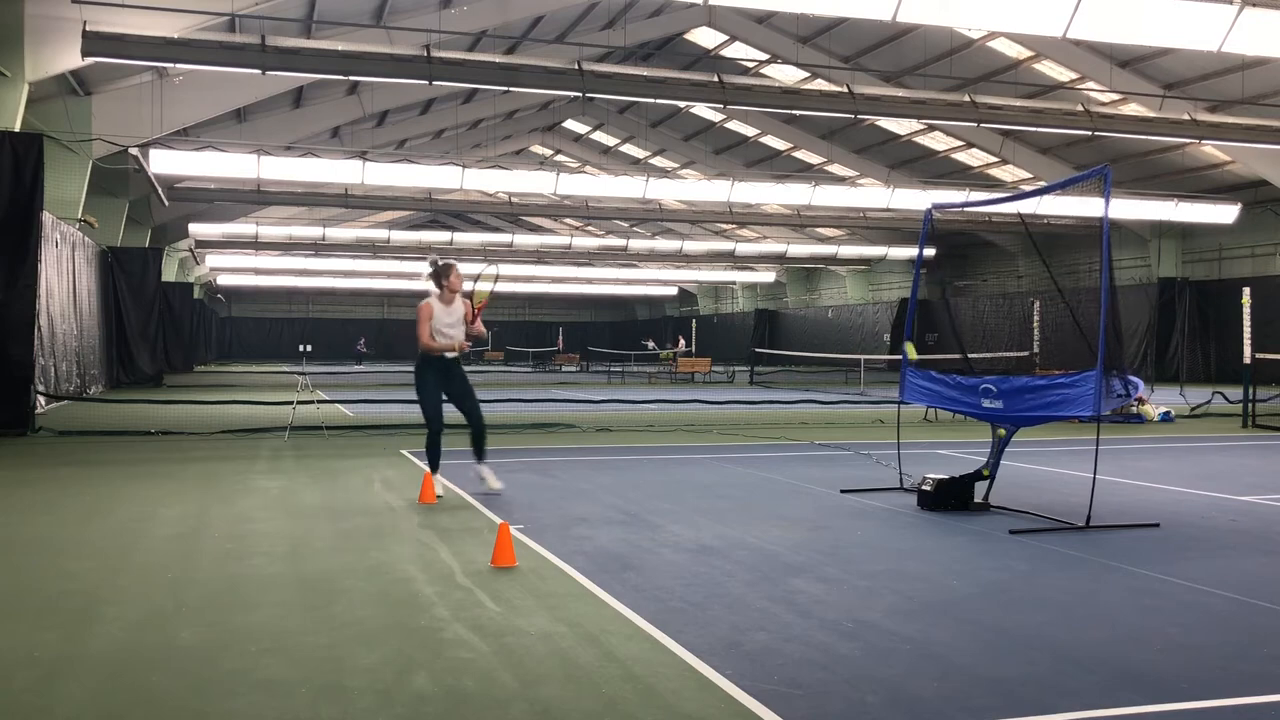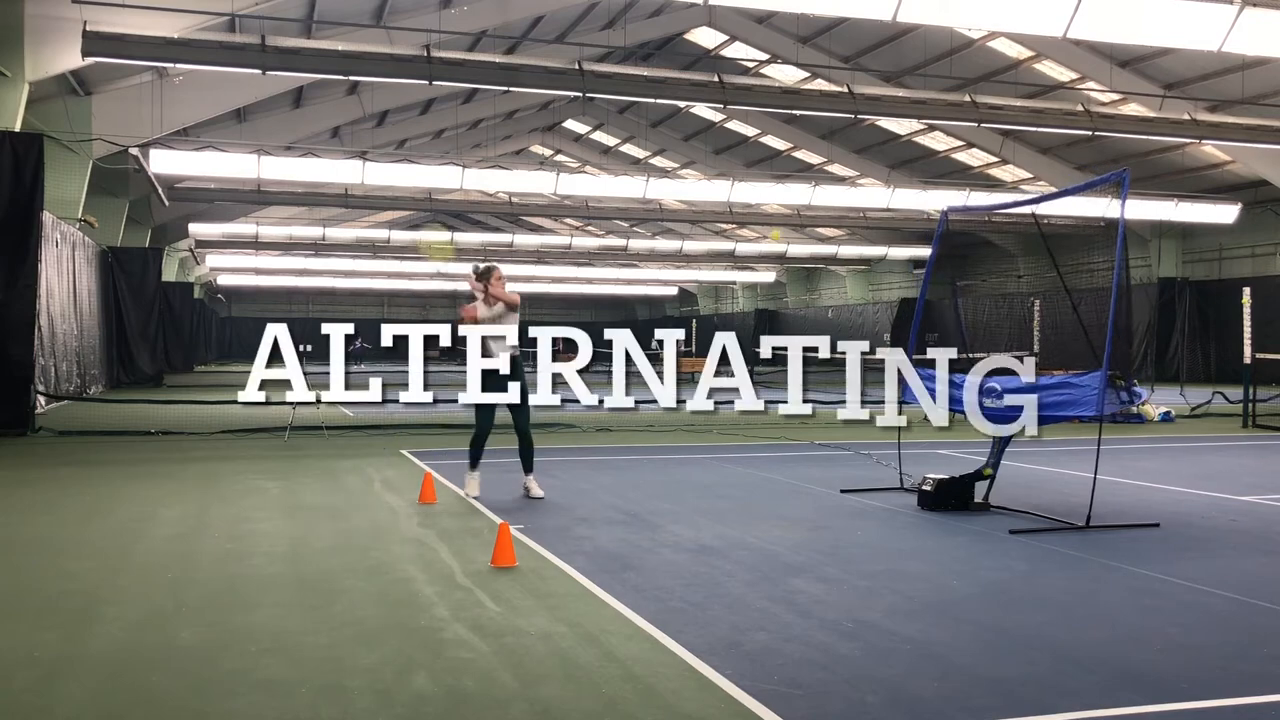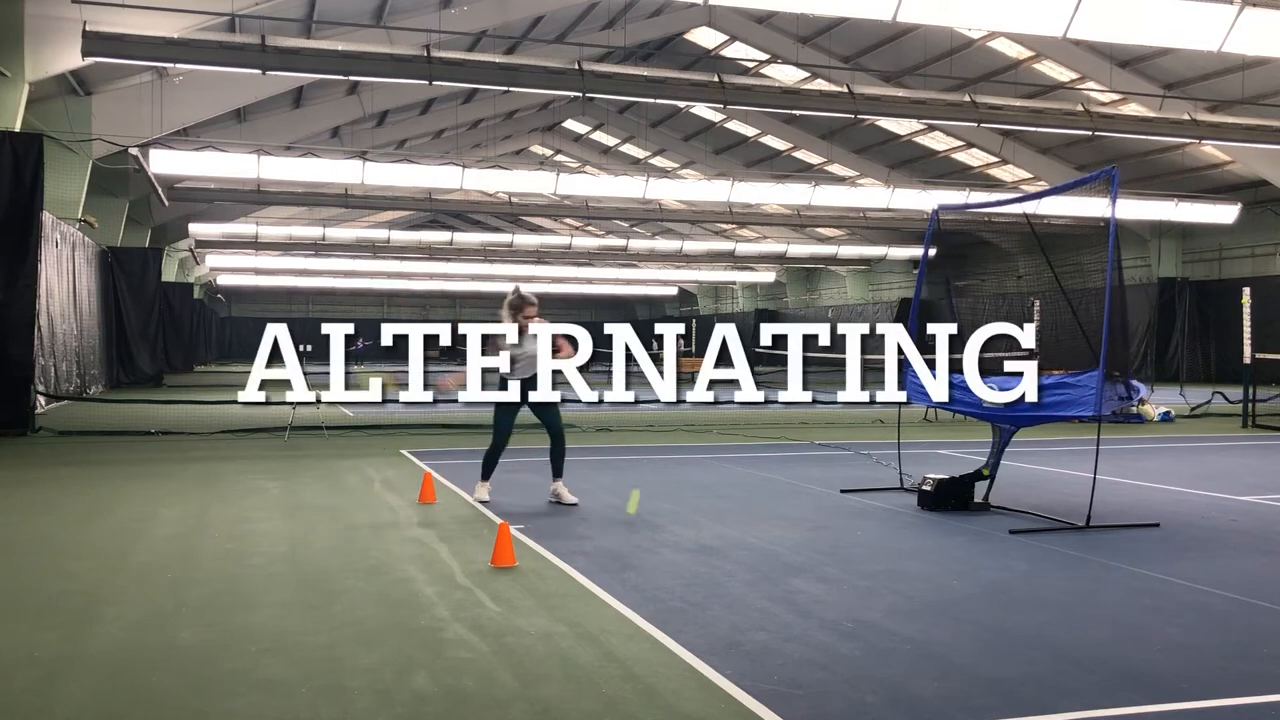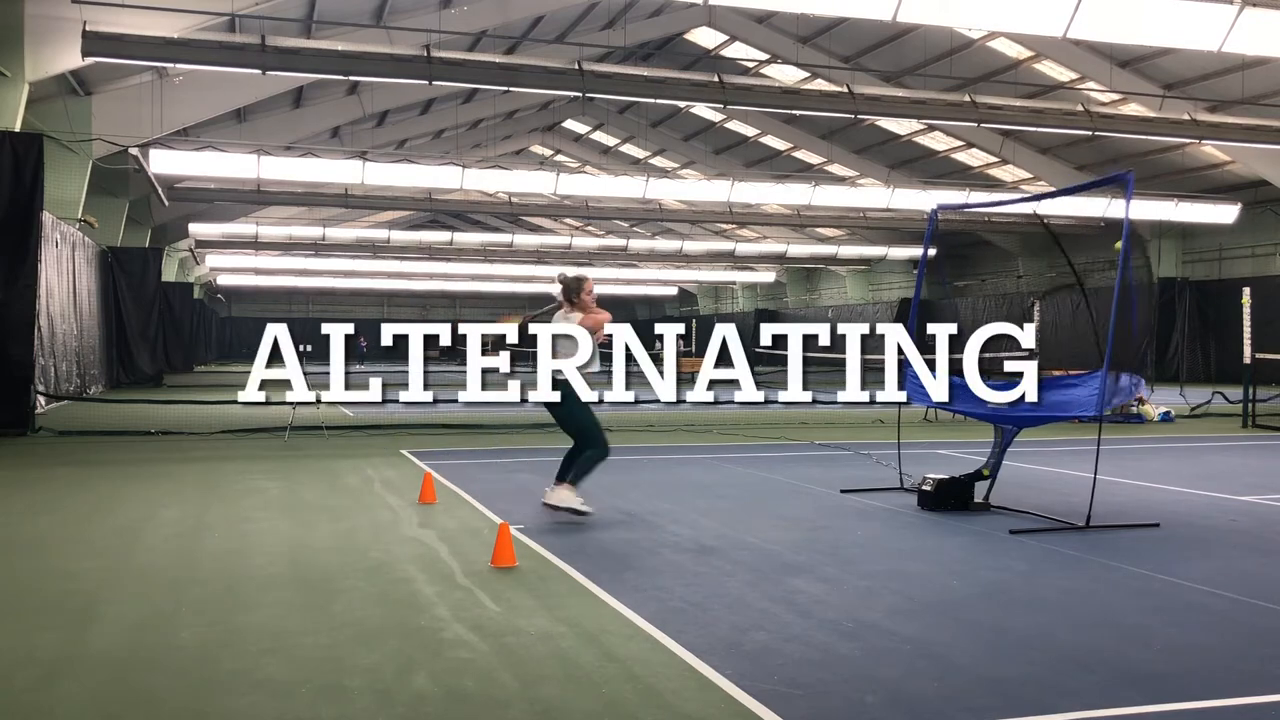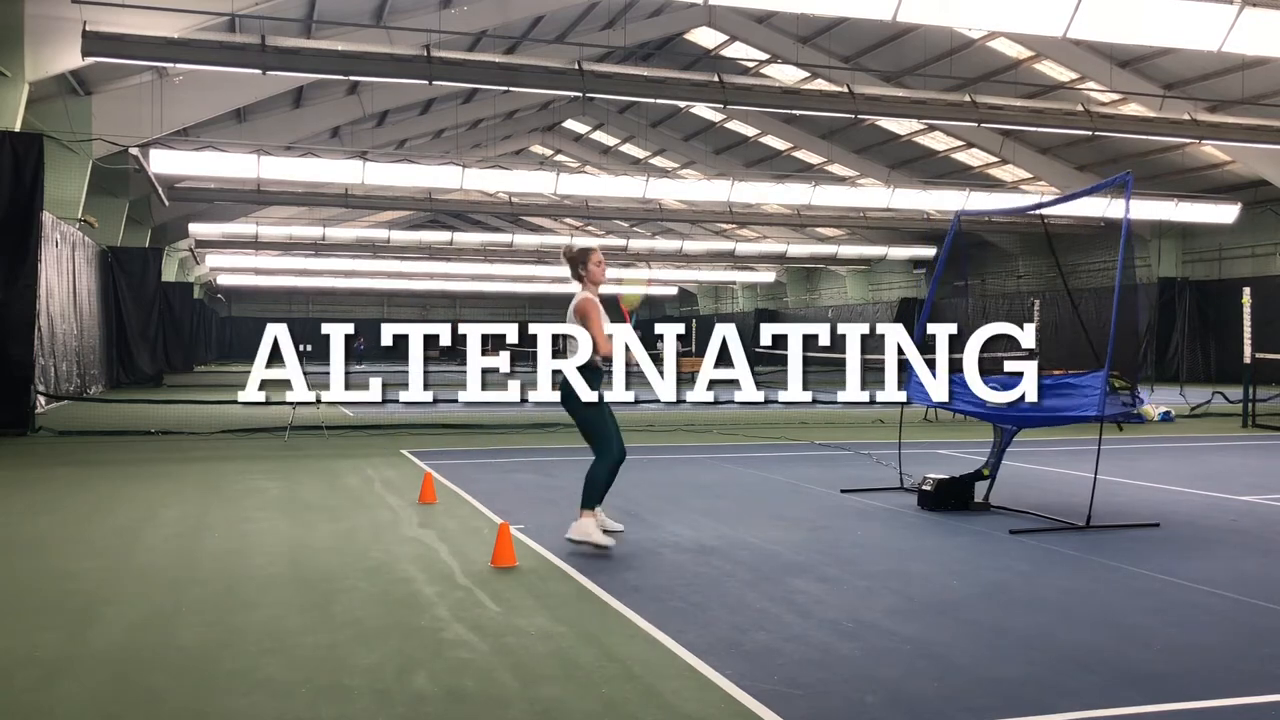
dt=0.5s
person 1, frame 1
left shoulder: (463, 305)
right shoulder: (427, 306)
left elbow: (481, 332)
right elbow: (424, 343)
left wrist: (477, 329)
right wrist: (453, 345)
left hip: (453, 368)
right hip: (429, 369)
left knee: (477, 421)
right knee: (435, 427)
left ankle: (482, 468)
right ankle: (435, 477)
person 1, frame 2
left shoulder: (513, 301)
right shoulder: (473, 310)
left elbow: (510, 298)
left wrist: (487, 289)
right wrist: (468, 320)
left hip: (513, 368)
right hip: (487, 370)
left knee: (523, 428)
right knee: (483, 428)
left ankle: (529, 479)
right ankle: (472, 474)
person 1, frame 3
left shoulder: (542, 326)
left elbow: (567, 350)
left wrist: (558, 356)
right wrist: (462, 377)
left hip: (536, 383)
right hip: (510, 388)
left knee: (557, 433)
right knee: (499, 441)
left ankle: (557, 487)
right ankle: (483, 484)
person 1, frame 4
left shoulder: (561, 317)
right shoulder: (586, 321)
right elbow: (607, 316)
left wrist: (592, 340)
right wrist: (590, 309)
left hip: (557, 391)
right hip: (568, 394)
left knee: (583, 443)
right knee: (599, 447)
left ankle: (559, 488)
right ankle: (563, 491)
person 1, frame 5
left shoulder: (586, 301)
right shoulder: (587, 302)
right elbow: (604, 350)
left hip: (585, 385)
right hip: (581, 385)
left knee: (617, 453)
right knee: (607, 454)
left ankle: (593, 512)
right ankle: (584, 523)
